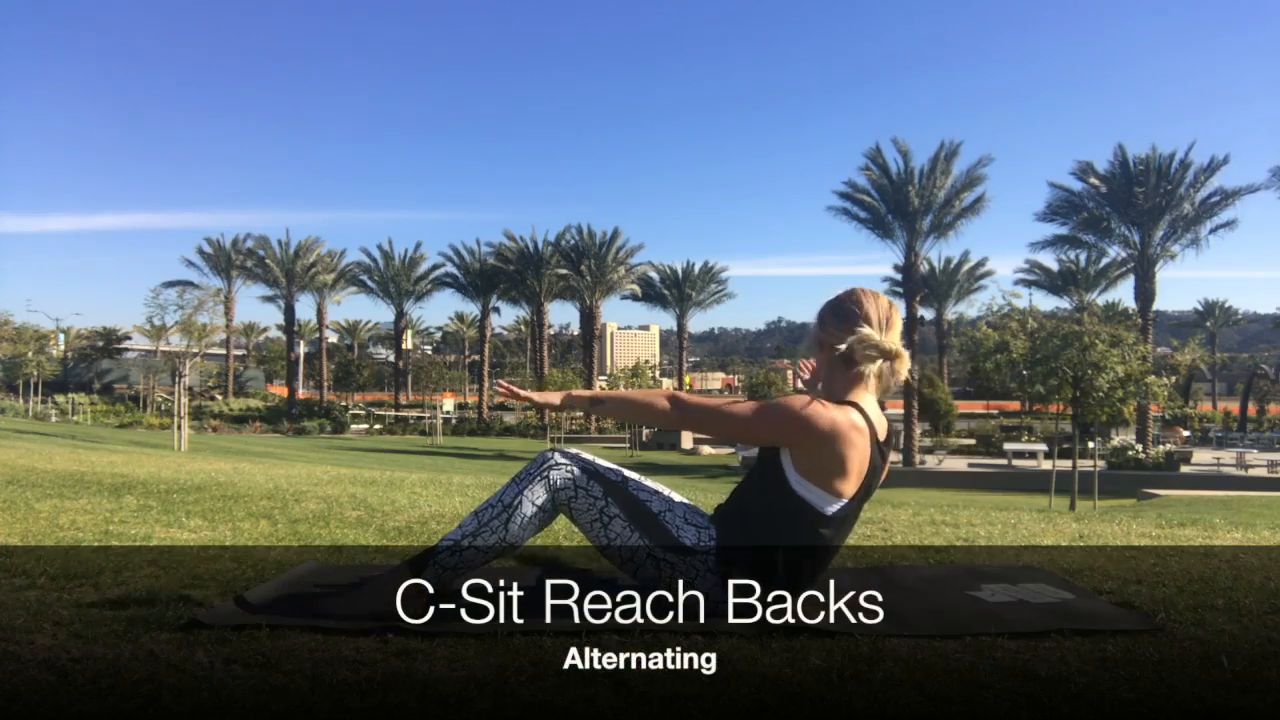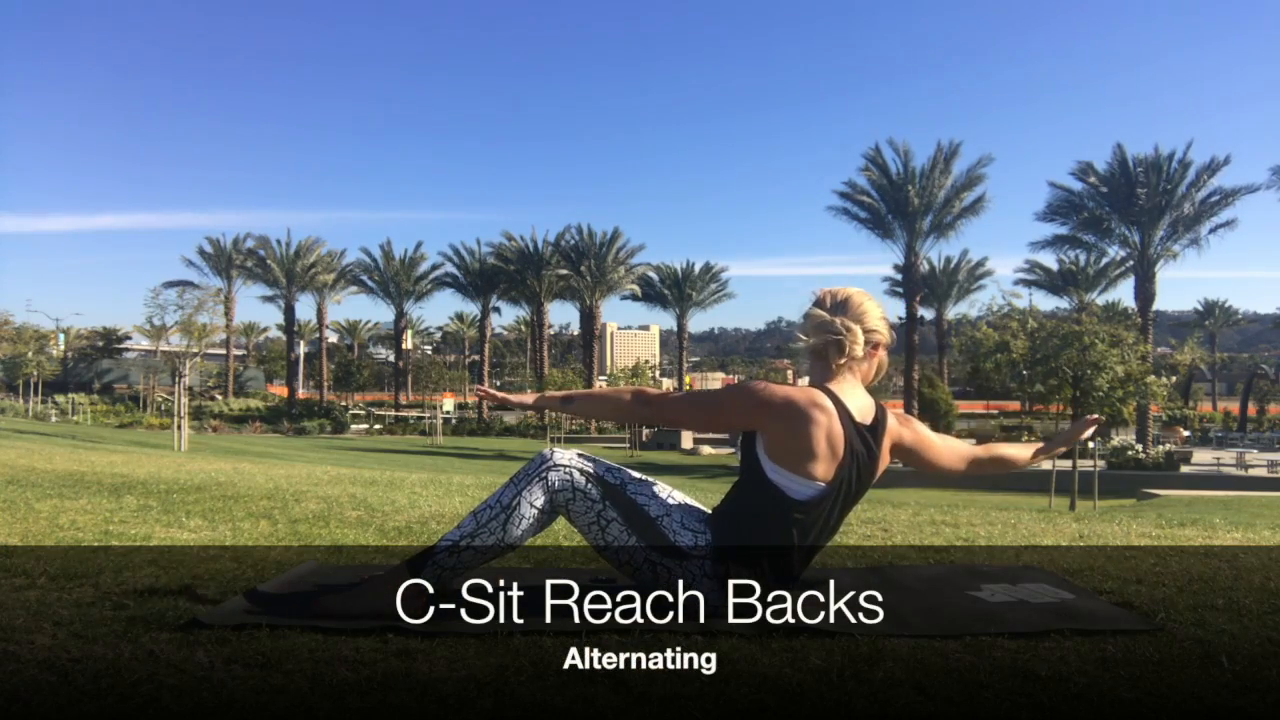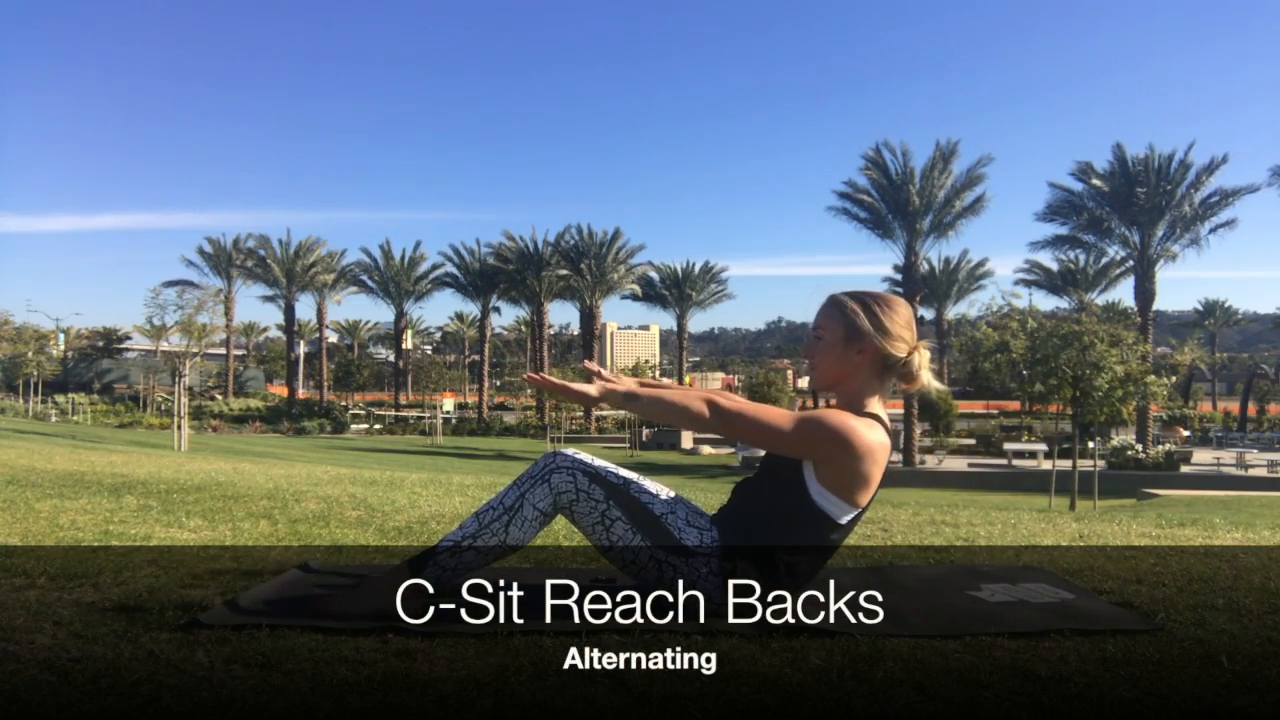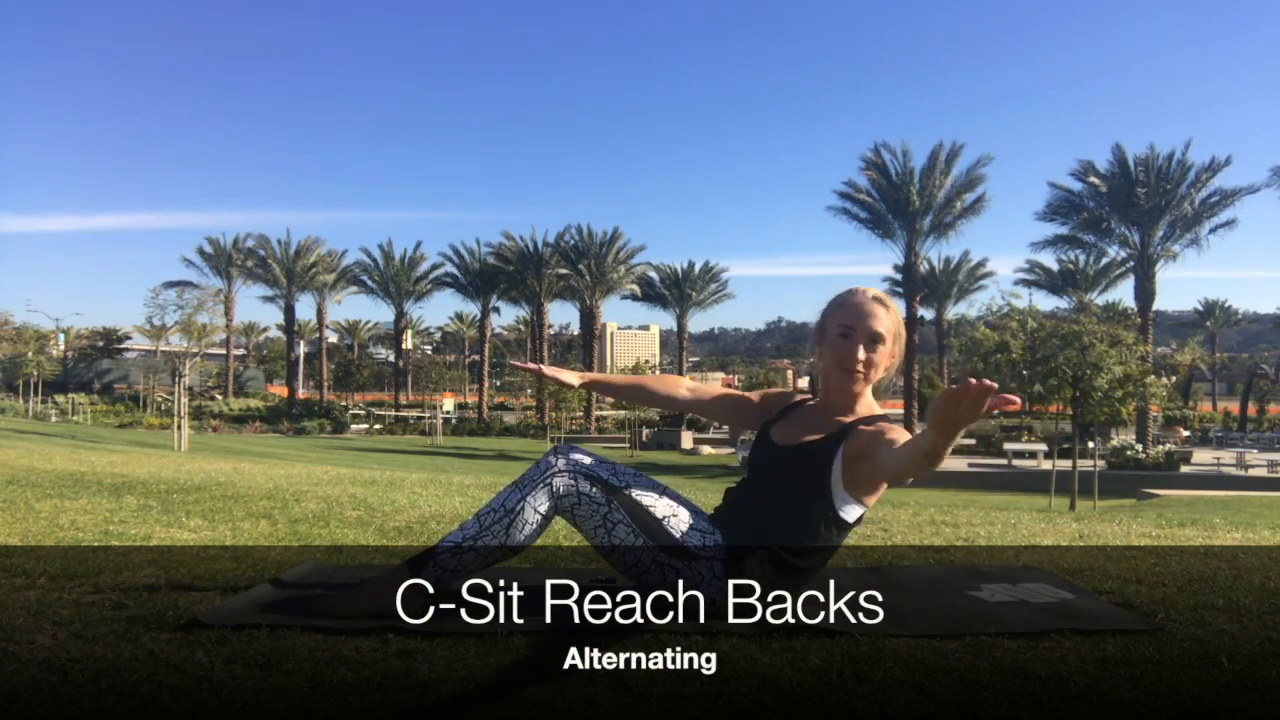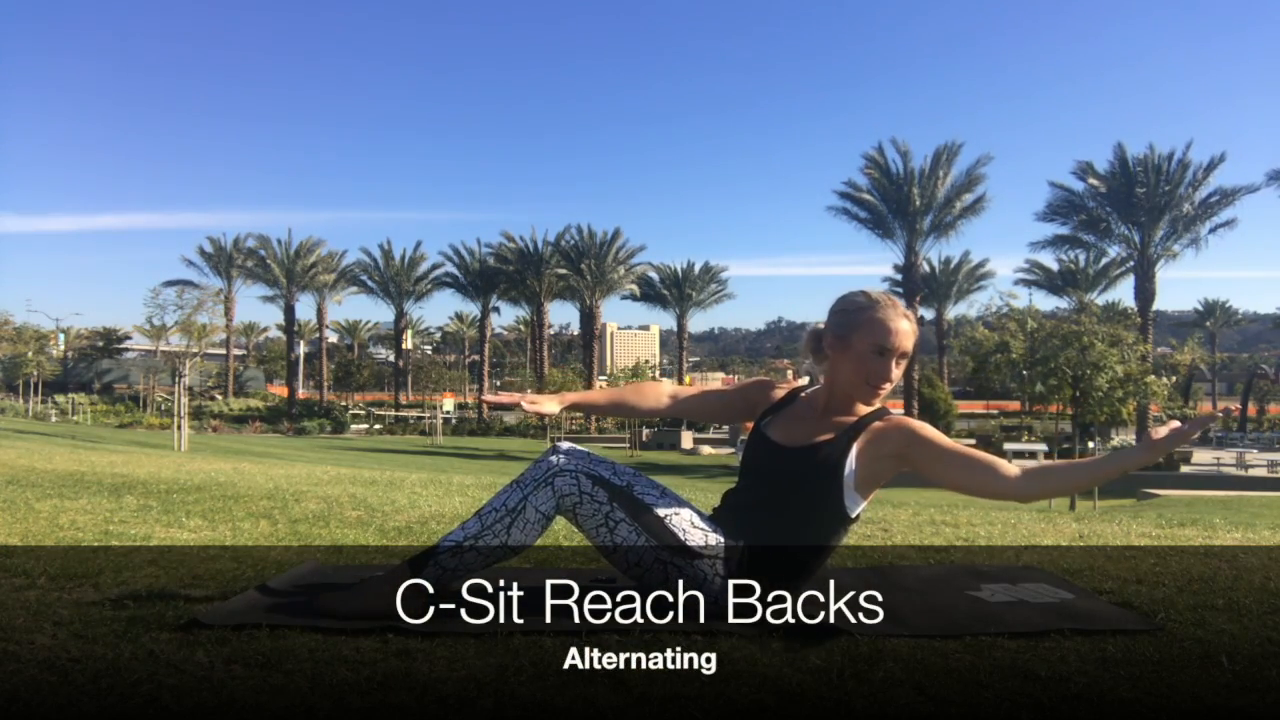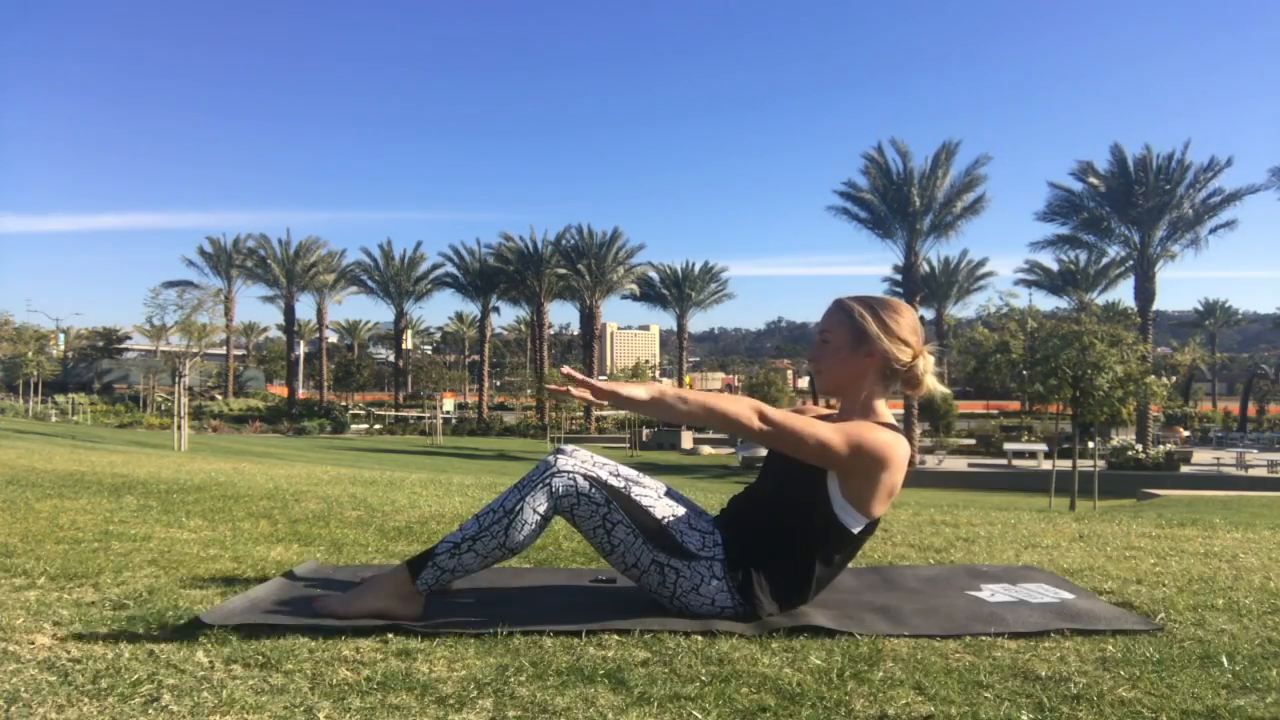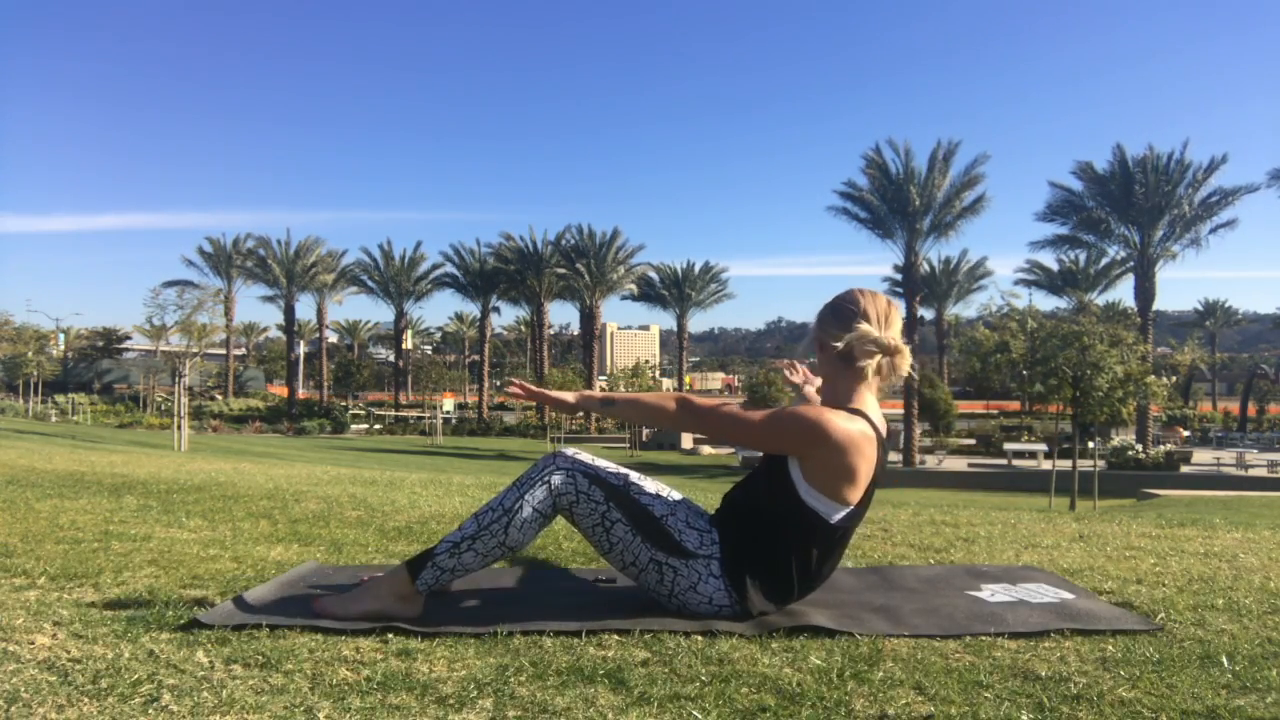
dt=0.7s
person 1, frame 1
left shoulder: (820, 421)
right shoulder: (870, 424)
left elbow: (683, 410)
left wrist: (570, 397)
right wrist: (820, 382)
left hip: (720, 575)
right hip: (728, 562)
left knee: (560, 471)
right knee: (564, 469)
left ankle: (412, 581)
right ankle: (420, 575)
person 1, frame 2
left shoulder: (787, 405)
right shoulder: (893, 427)
left elbow: (652, 407)
right elbow: (979, 456)
left wrist: (540, 398)
right wrist: (1052, 442)
left hip: (711, 573)
right hip: (741, 564)
left knee: (556, 471)
right knee: (566, 472)
left ankle: (405, 583)
right ankle: (418, 576)
person 1, frame 3
left shoulder: (849, 436)
right shoulder: (852, 423)
left elbow: (716, 415)
right elbow: (740, 410)
left wrist: (607, 395)
right wrist: (630, 386)
left hip: (716, 578)
right hip: (721, 553)
left knee: (561, 475)
right knee: (564, 471)
left ankle: (411, 580)
right ankle: (422, 572)
person 1, frame 4
left shoulder: (881, 436)
right shoulder: (789, 408)
left elbow: (915, 457)
right elbow: (684, 391)
left wrist: (947, 425)
right wrist: (584, 377)
left hip: (745, 585)
right hip: (716, 553)
left knee: (567, 474)
right knee: (574, 464)
left ankle: (414, 584)
right ankle: (429, 574)
person 1, frame 5
left shoulder: (890, 437)
right shoulder: (774, 398)
left elbow: (1018, 482)
right elbow: (670, 399)
left wrist: (1148, 450)
right wrist: (564, 400)
left hip: (741, 587)
right hip: (709, 557)
left knee: (561, 478)
right knee: (564, 463)
left ankle: (415, 583)
right ankle: (430, 573)
person 1, frame 6
left shoulder: (878, 447)
right shoulder: (826, 422)
left elbow: (755, 421)
right elbow: (728, 414)
left wrist: (648, 393)
right wrist: (621, 396)
left hip: (731, 584)
right hip: (723, 554)
left knee: (561, 479)
right knee: (571, 464)
left ankle: (408, 585)
right ankle: (418, 575)
person 1, frame 7
left shoulder: (830, 430)
right shoulder: (857, 420)
left elbow: (695, 415)
left wrist: (584, 400)
right wrist: (812, 391)
left hip: (722, 582)
right hip: (726, 559)
left knee: (560, 476)
right knee: (566, 470)
left ankle: (408, 586)
right ankle: (418, 576)
